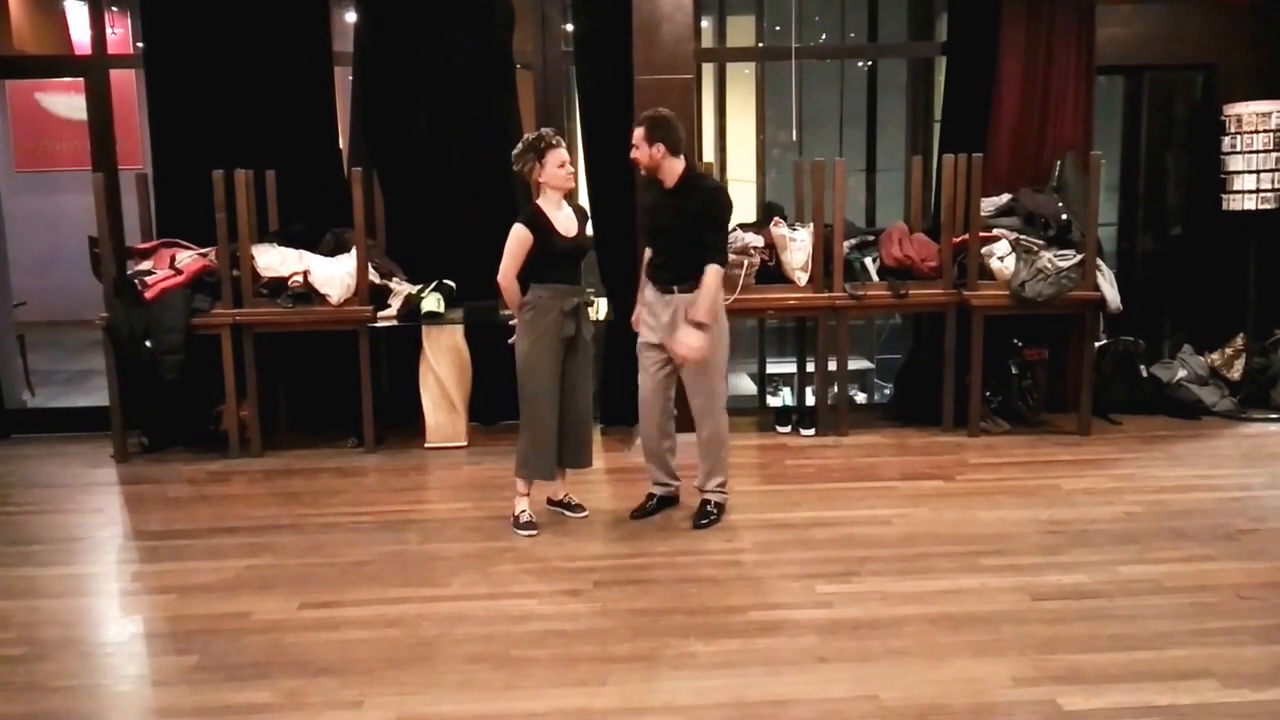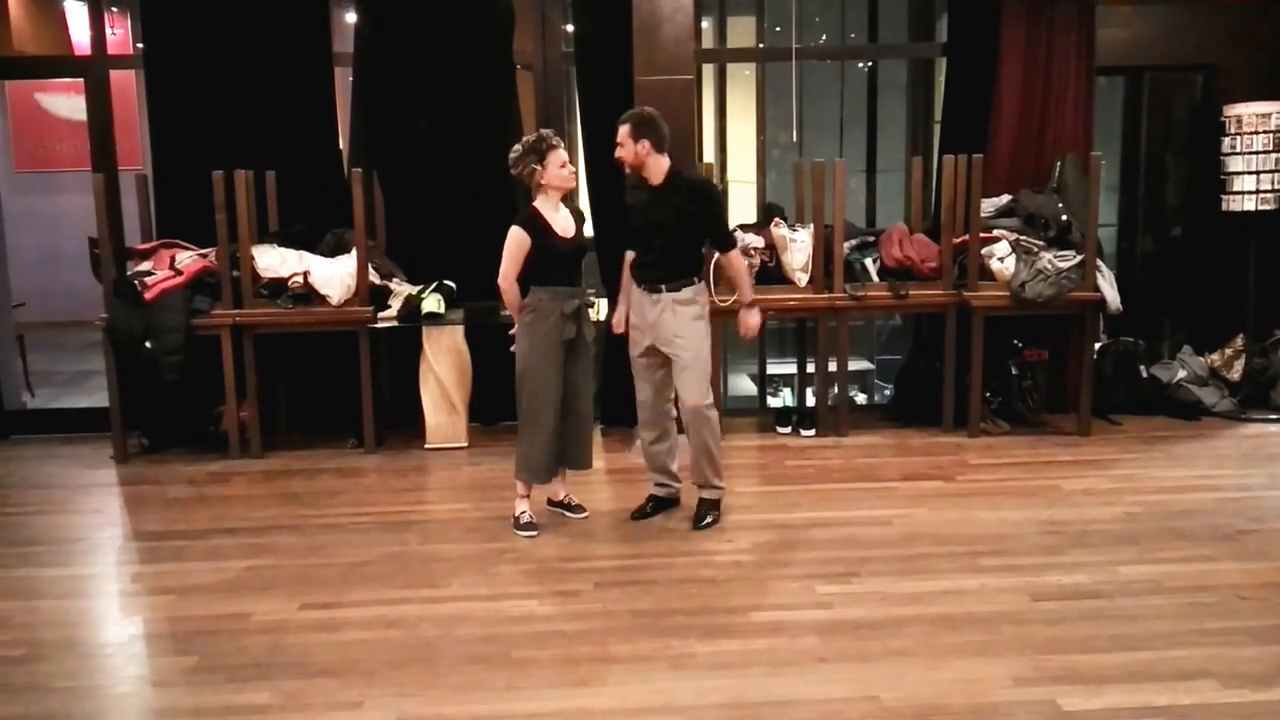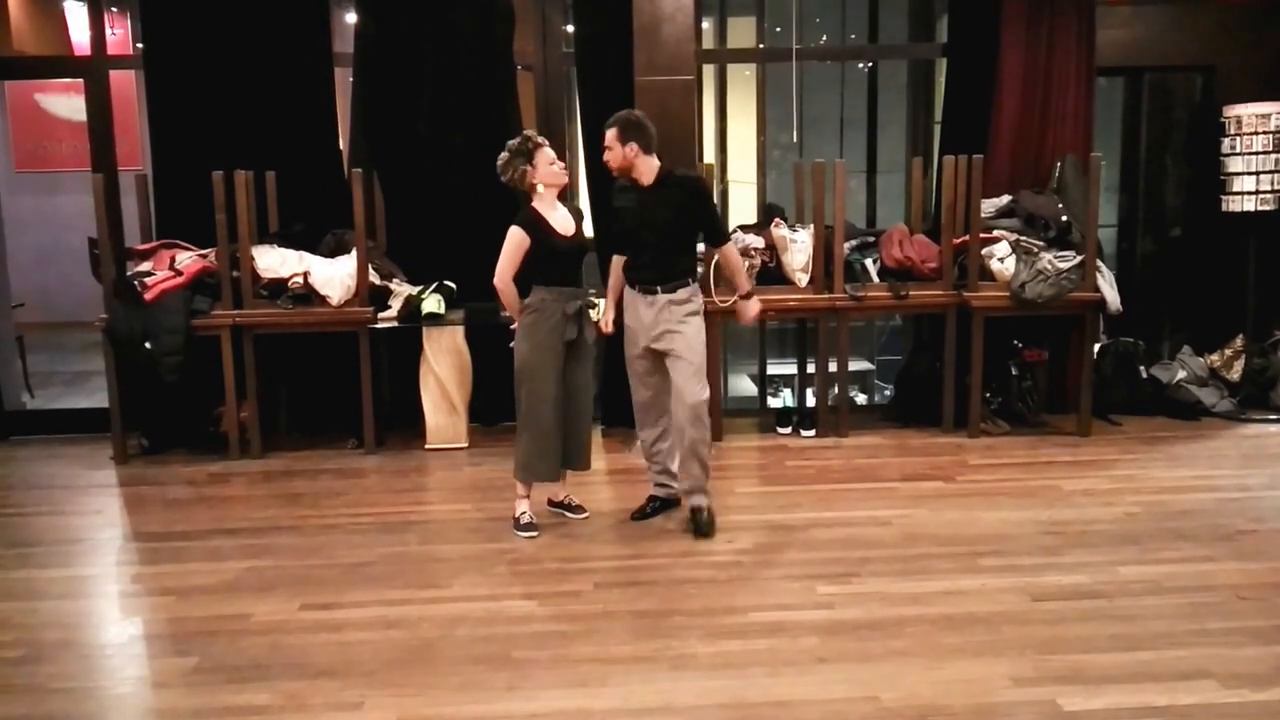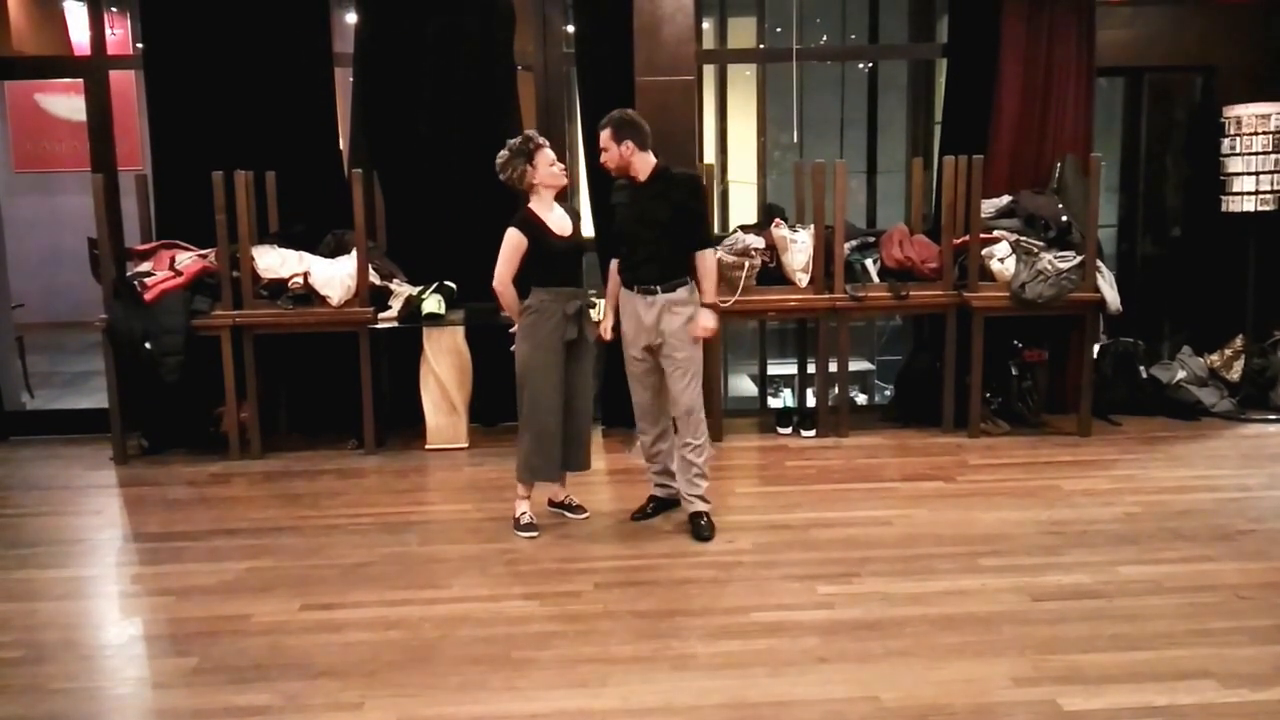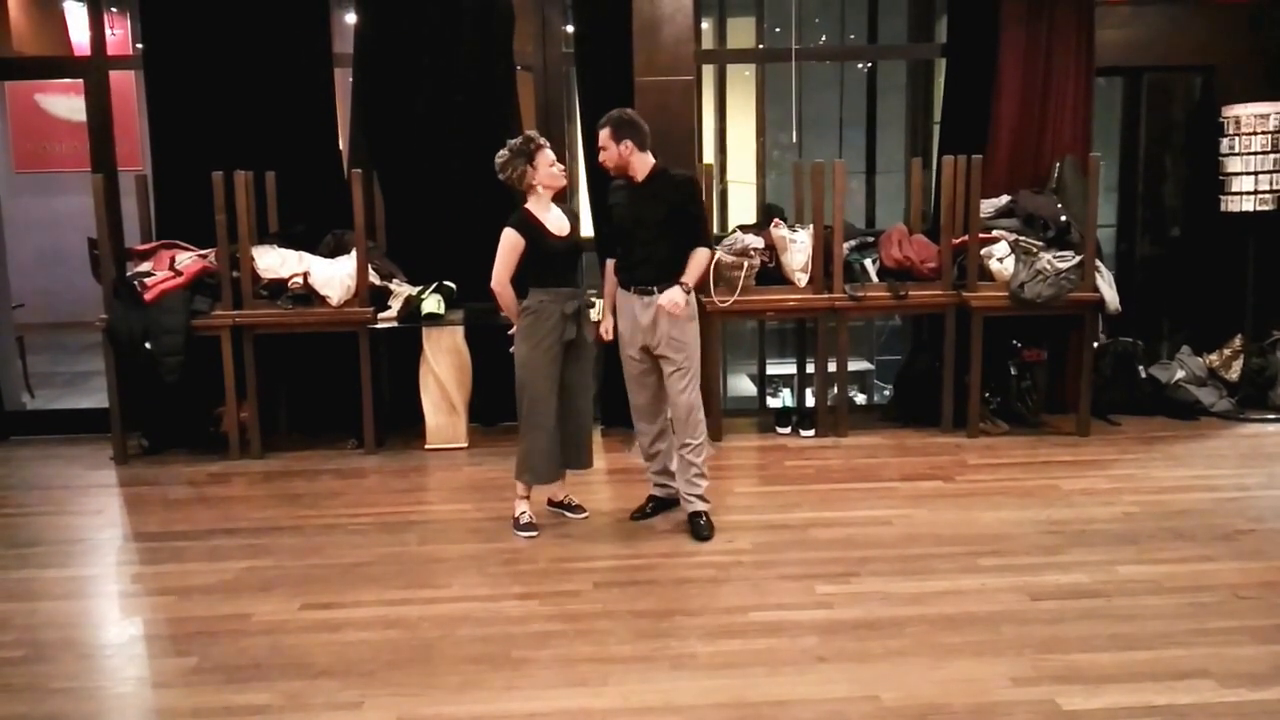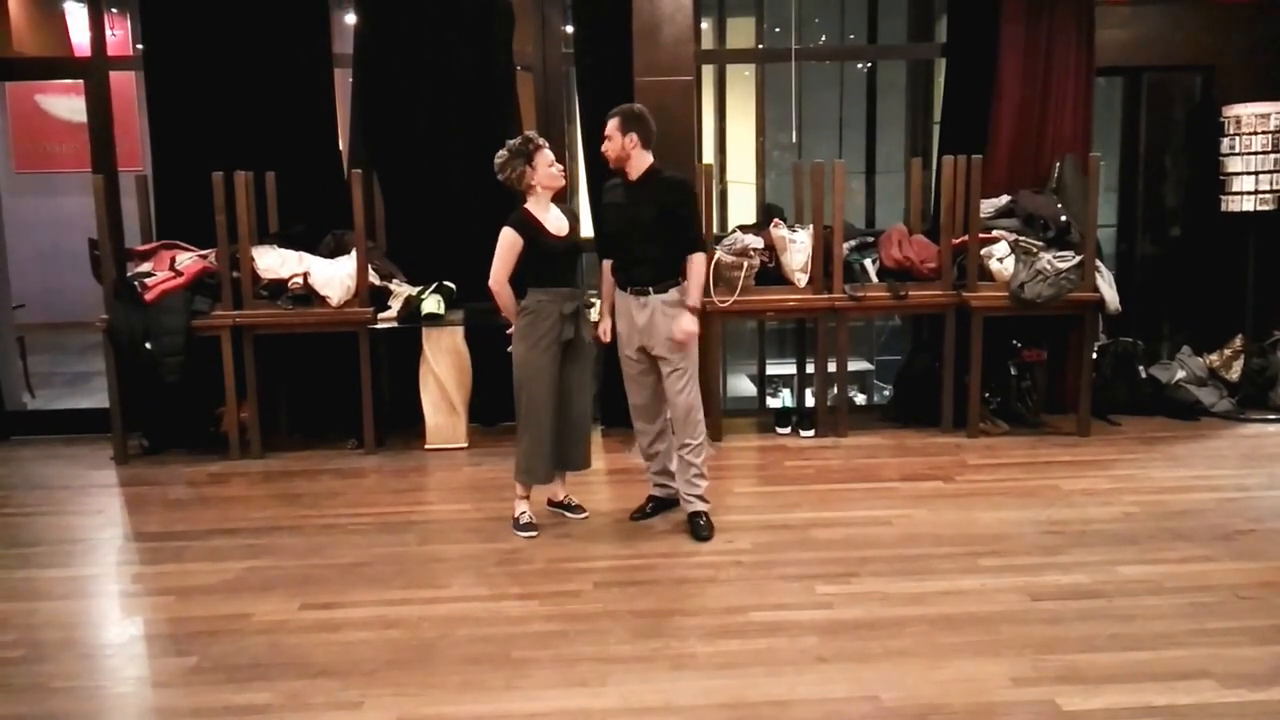
dt=0.2s
person 1, frame 1
left shoulder: (709, 194)
right shoulder: (649, 190)
left elbow: (715, 264)
left wrist: (698, 325)
right wrist: (641, 301)
left hip: (695, 303)
right hip: (655, 302)
left knee: (707, 405)
right knee: (651, 403)
left ankle: (713, 492)
right ankle: (663, 487)
person 1, frame 2
left shoulder: (697, 190)
right shoulder: (632, 190)
left elbow: (727, 248)
left wrist: (748, 303)
right wrist: (622, 303)
left hip: (684, 302)
right hip: (642, 302)
left knee: (695, 401)
right knee: (649, 406)
left ankle: (710, 490)
right ankle: (664, 488)
person 1, frame 3
left shoulder: (688, 187)
right shoulder: (621, 193)
left elbow: (721, 242)
left wrist: (746, 293)
right wrist: (610, 305)
left hip: (679, 303)
right hip: (636, 304)
left knee: (691, 401)
right knee: (648, 405)
left ankle: (697, 498)
right ankle: (664, 487)
person 1, frame 4
left shoulder: (684, 185)
right shoulder: (618, 193)
left elbow: (704, 248)
left wrist: (708, 306)
right wrist: (609, 310)
left hip: (676, 302)
right hip: (633, 304)
left knee: (687, 406)
right knee: (646, 406)
left ankle: (696, 502)
right ankle: (664, 487)
person 1, frame 5
left shoulder: (681, 186)
right shoulder: (616, 193)
left elbow: (702, 246)
left wrist: (683, 287)
right wrist: (607, 311)
left hip: (670, 304)
right hip: (629, 305)
left knee: (686, 406)
right knee: (645, 407)
left ankle: (695, 501)
right ankle: (663, 487)
person 1, frame 6
left shoulder: (675, 188)
right shoulder: (611, 192)
left elbow: (696, 252)
left wrist: (690, 309)
right wrist: (605, 313)
left hip: (667, 303)
right hip: (627, 306)
left knee: (684, 406)
right knee: (643, 407)
left ankle: (695, 501)
right ankle: (663, 488)
person 2, frame 1
left shoulder: (579, 214)
right shoulder: (530, 220)
right elbow: (506, 277)
right wrist: (524, 316)
left hip: (576, 315)
right hip: (543, 317)
left knee: (575, 404)
right knee: (539, 407)
left ankle: (558, 490)
right ankle: (522, 500)
person 2, frame 2
left shoulder: (576, 215)
right shoulder: (527, 222)
right elbow: (506, 281)
right wrist: (523, 319)
left hip: (576, 316)
right hip: (543, 319)
left knee: (576, 405)
right knee: (538, 408)
left ankle: (558, 490)
right ankle: (522, 501)
person 2, frame 3
left shoulder: (574, 214)
right shoulder: (527, 221)
right elbow: (502, 280)
left wrist: (579, 309)
right wrist: (522, 319)
left hip: (577, 317)
right hip: (544, 319)
left knee: (575, 405)
right knee: (538, 409)
left ankle: (558, 491)
right ankle: (522, 501)
person 2, frame 4
left shoulder: (570, 215)
right shoulder: (524, 223)
right elbow: (501, 283)
left wrist: (578, 310)
right wrist: (522, 321)
left hip: (577, 317)
right hip: (544, 319)
left knee: (576, 406)
right knee: (540, 410)
left ankle: (559, 491)
right ankle: (523, 502)
person 2, frame 5
left shoulder: (568, 215)
right shoulder: (521, 223)
right elbow: (499, 283)
left wrist: (576, 308)
right wrist: (520, 321)
left hip: (576, 317)
right hip: (542, 320)
left knee: (574, 405)
right knee: (538, 410)
left ankle: (558, 491)
right ankle: (522, 502)
person 2, frame 6
left shoulder: (568, 216)
right shoulder: (520, 223)
right elbow: (497, 282)
left wrist: (574, 309)
right wrist: (520, 321)
left hip: (574, 318)
right hip: (540, 320)
left knee: (573, 406)
right knee: (536, 410)
left ankle: (558, 491)
right ankle: (522, 501)
